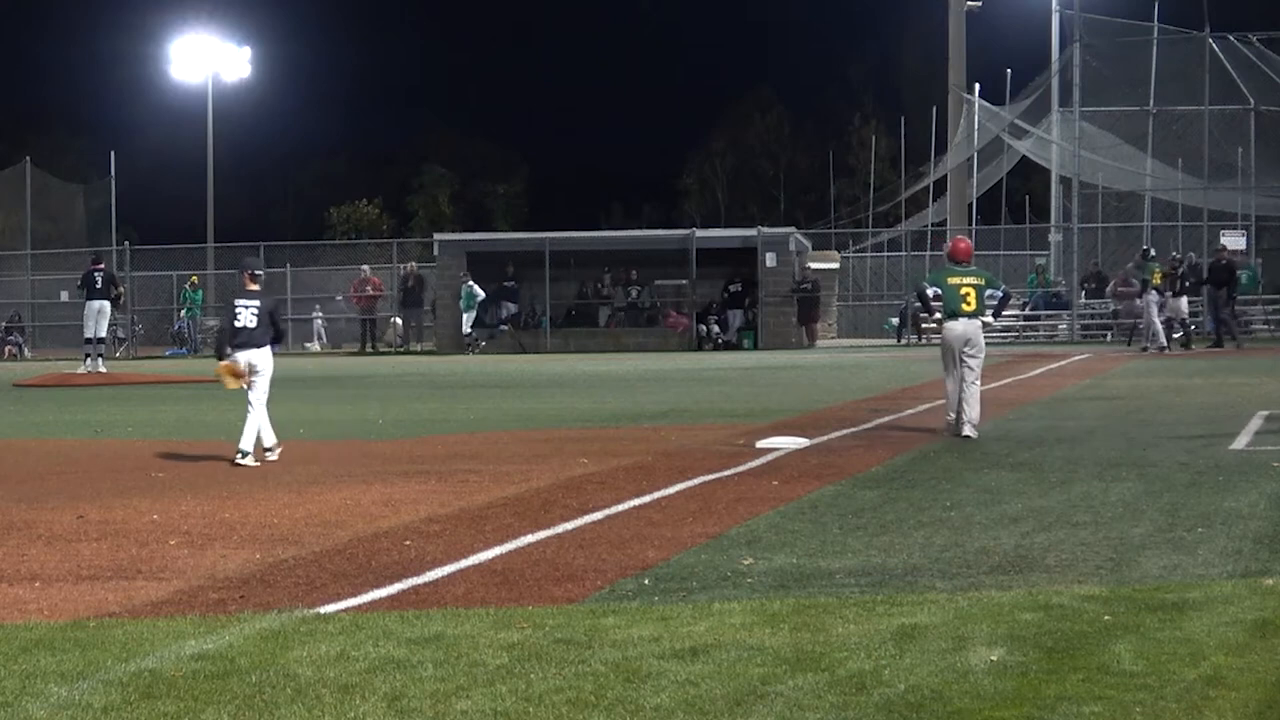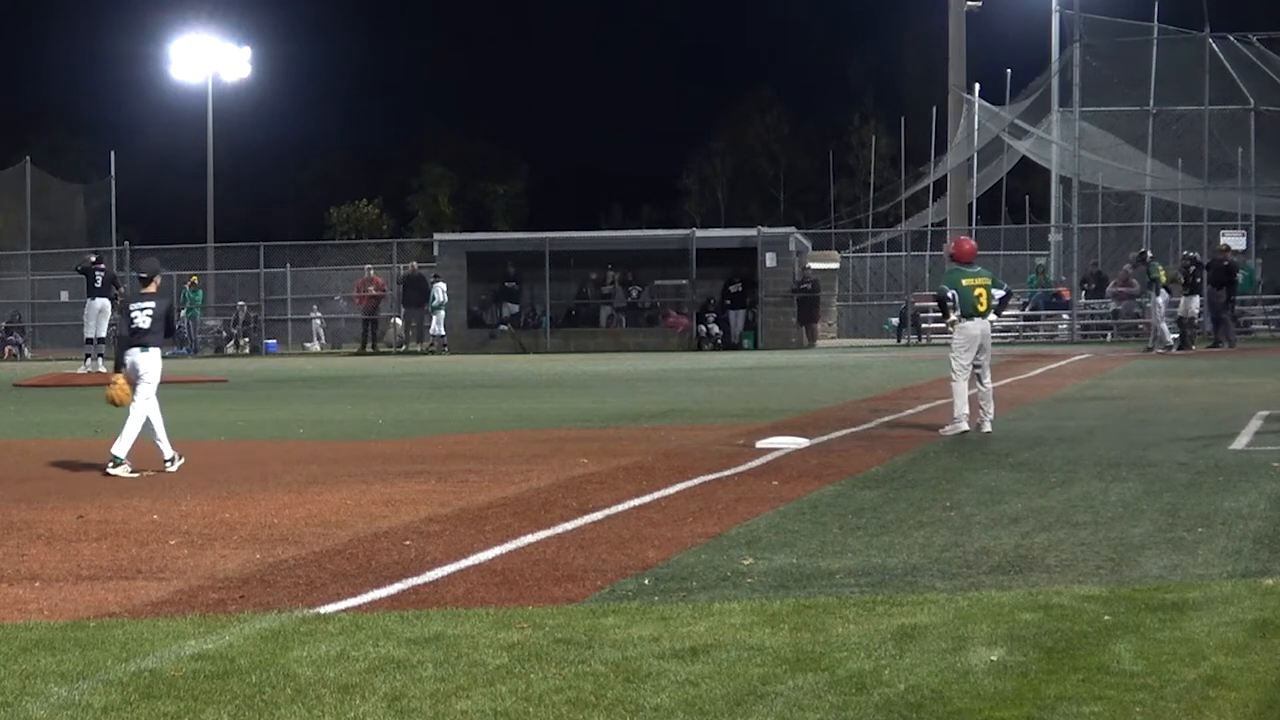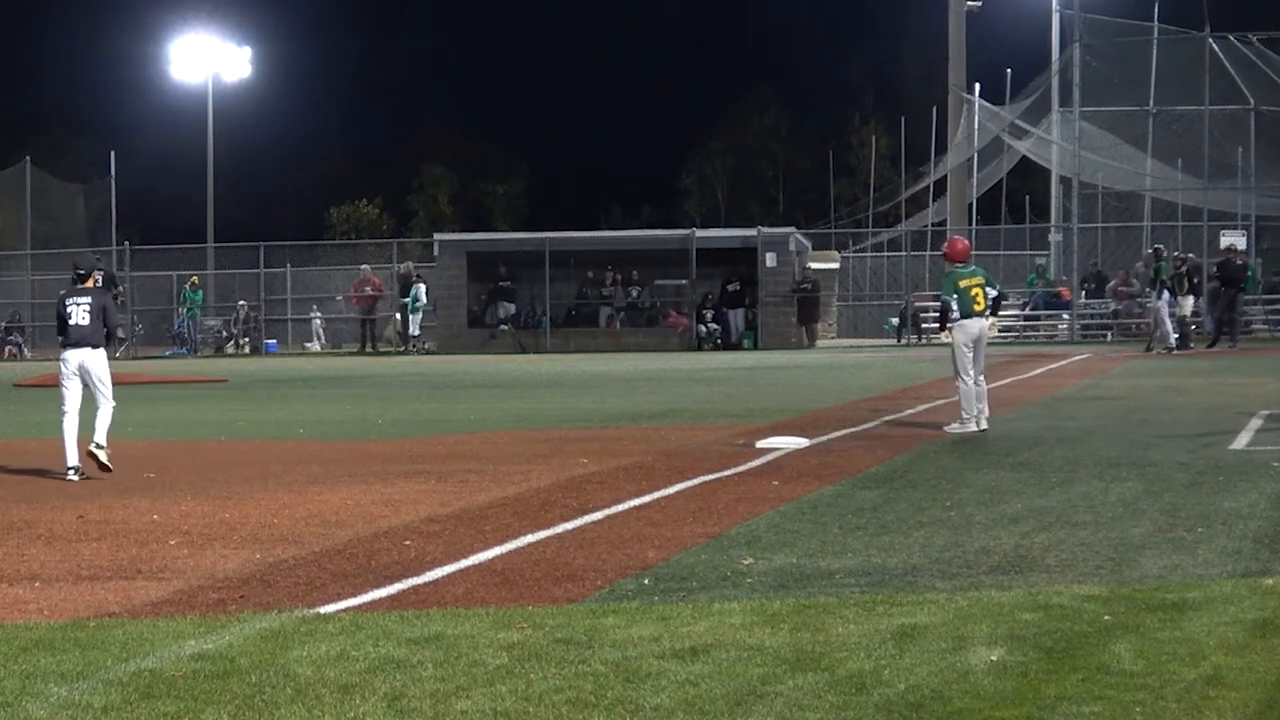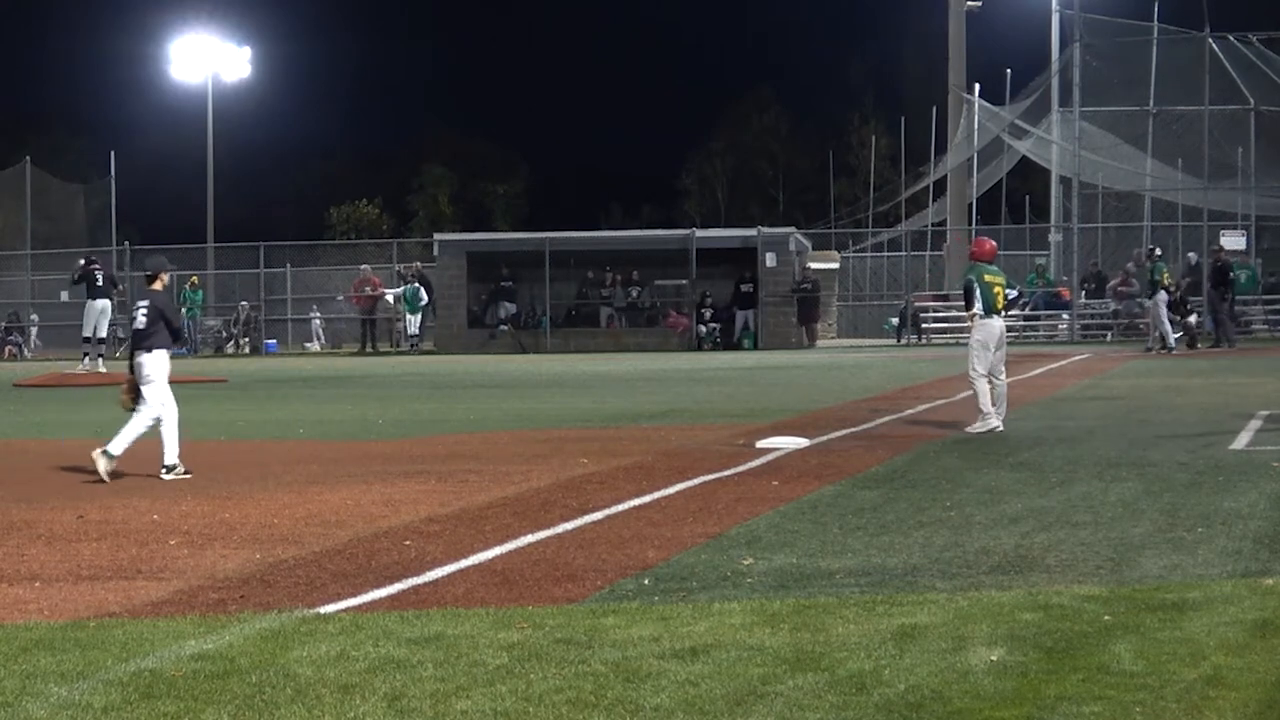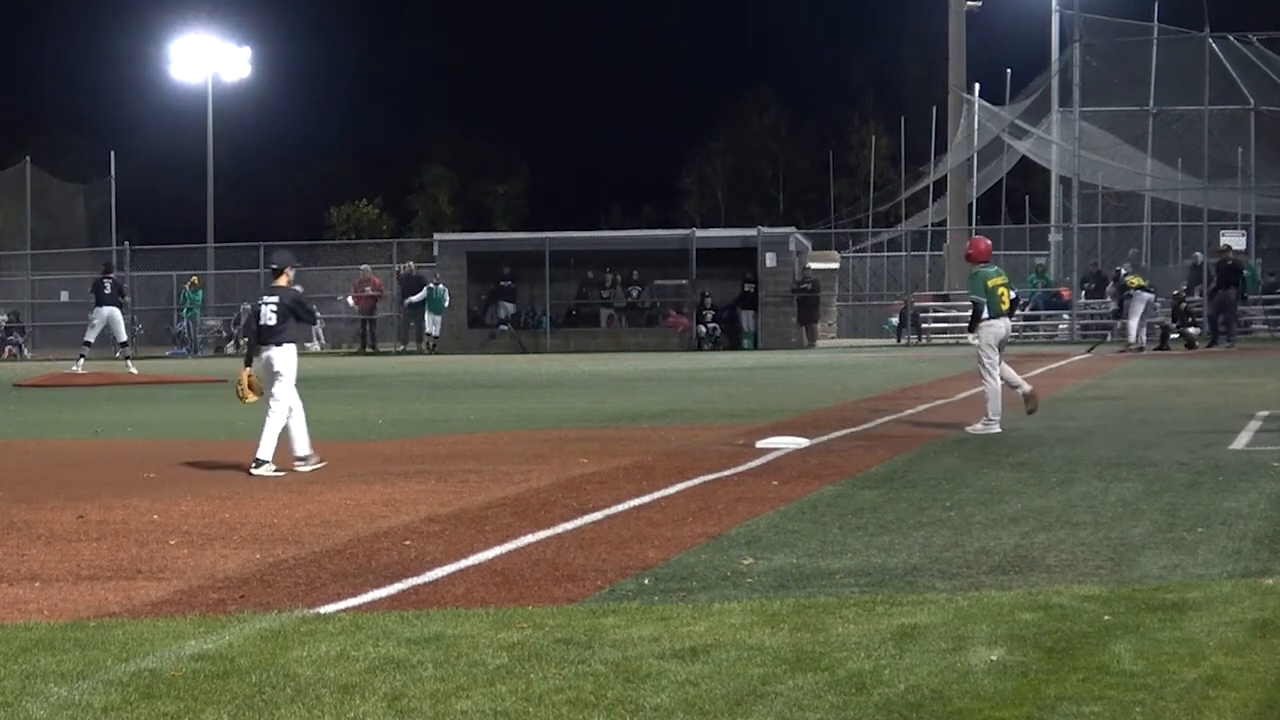
dt=1s
person 1, frame 1
left shoulder: (234, 300)
right shoulder: (268, 301)
left elbow: (224, 330)
right elbow: (279, 333)
left wrist: (222, 359)
right wrist: (269, 340)
left hip: (238, 355)
right hip: (261, 354)
left knee: (256, 402)
right knee: (256, 404)
left ankle: (269, 445)
right ankle: (245, 452)
person 1, frame 2
left shoulder: (128, 304)
right shoulder: (164, 302)
left elbow: (123, 337)
right elbow: (170, 332)
left wrist: (117, 370)
left hip: (130, 356)
right hip: (150, 356)
left knee: (150, 406)
right knee: (138, 410)
left ankle: (169, 457)
right ankle: (117, 460)
person 1, frame 3
left shoulder: (64, 298)
right shoulder: (101, 296)
left elbow: (60, 331)
right elbow: (112, 328)
left hip: (69, 355)
right hip: (94, 354)
left knee: (70, 412)
right knee: (105, 404)
left ankle: (72, 467)
right ankle: (99, 444)
person 1, frame 4
left shoulder: (139, 301)
right shoulder: (162, 299)
left elbow: (136, 337)
right elbow: (178, 332)
left wrist: (133, 371)
right wrist: (168, 339)
left hip: (141, 358)
right hip: (156, 358)
left knee: (169, 412)
right knee: (147, 415)
left ankle: (171, 465)
right ankle: (108, 453)
person 1, frame 5
left shoulder: (262, 297)
right shoulder: (291, 295)
left elbow: (252, 332)
right elbow: (312, 318)
left wrist: (248, 364)
left hip: (265, 354)
right hip: (284, 353)
left knee: (293, 405)
right knee: (278, 407)
left ankle: (304, 456)
right ankle: (261, 461)
person 2, frame 1
left shoulder: (943, 274)
right shoulder: (981, 275)
left elbow: (922, 291)
right elbow: (1006, 294)
left wrist: (933, 313)
right wrist: (993, 316)
left hip: (951, 327)
right hip: (975, 327)
left knee: (953, 377)
right knee: (972, 379)
left ankle: (954, 422)
right ankle: (969, 426)
person 2, frame 2
left shoulder: (953, 274)
right shoulder: (986, 274)
left elbow: (942, 296)
right elbow: (1007, 292)
left wrist: (947, 316)
right wrist: (995, 314)
left hip: (964, 328)
right hip: (984, 326)
left knee: (960, 376)
right knee: (984, 376)
left ankle: (960, 420)
right ankle: (986, 421)
person 2, frame 3
left shoulder: (951, 277)
right shoulder: (980, 273)
left elbow: (946, 305)
right elbow: (997, 294)
left wrist: (943, 328)
right wrist: (992, 317)
left hip: (962, 327)
right hip: (981, 324)
left knee: (965, 376)
right knee: (978, 374)
left ankle: (968, 421)
right ankle: (982, 418)
person 2, frame 4
left shoulder: (976, 269)
right shoulder: (1000, 274)
left elbow: (969, 284)
left wrist: (969, 309)
right wrist: (1004, 309)
left hip: (984, 324)
right hip: (999, 324)
left knee: (977, 373)
right knee: (998, 374)
left ankle: (988, 417)
right ankle: (997, 419)
person 2, frame 5
left shoulder: (977, 276)
right shoulder: (1000, 272)
left elbow: (978, 307)
right elbow: (1014, 298)
left wrist: (971, 329)
left hip: (988, 327)
right hip: (1005, 324)
left knee: (990, 374)
right knee: (996, 365)
left ankle: (991, 422)
right ankle: (1025, 389)
